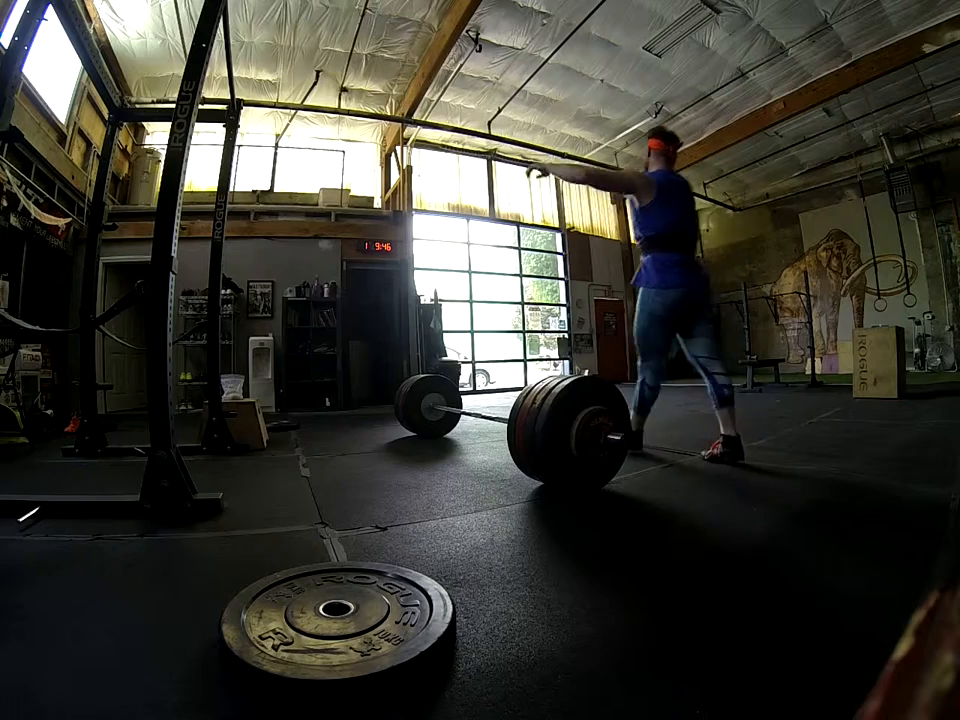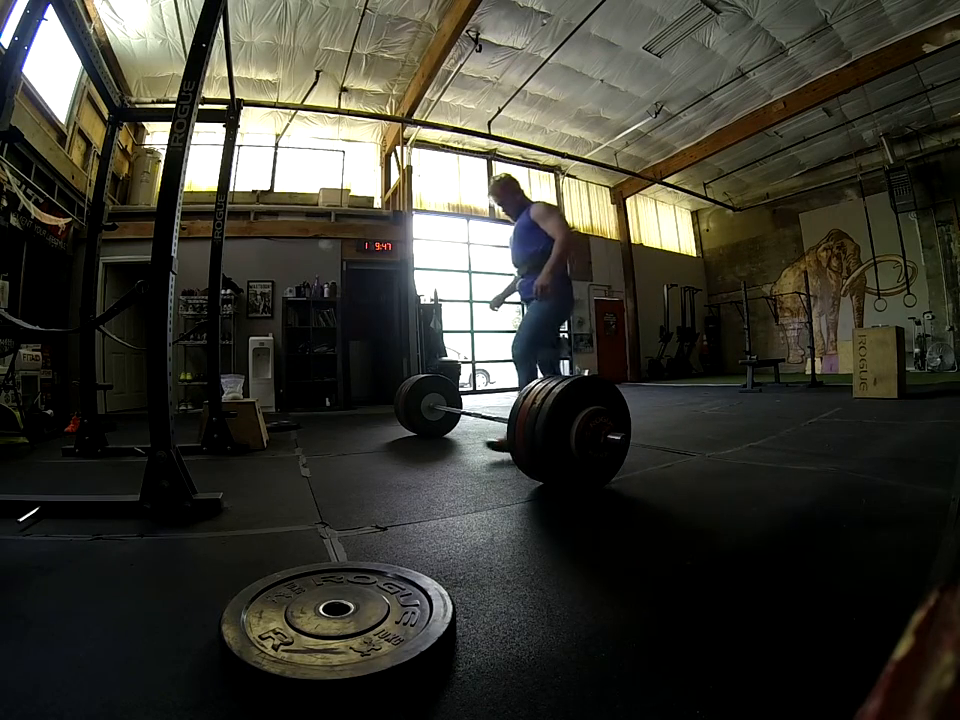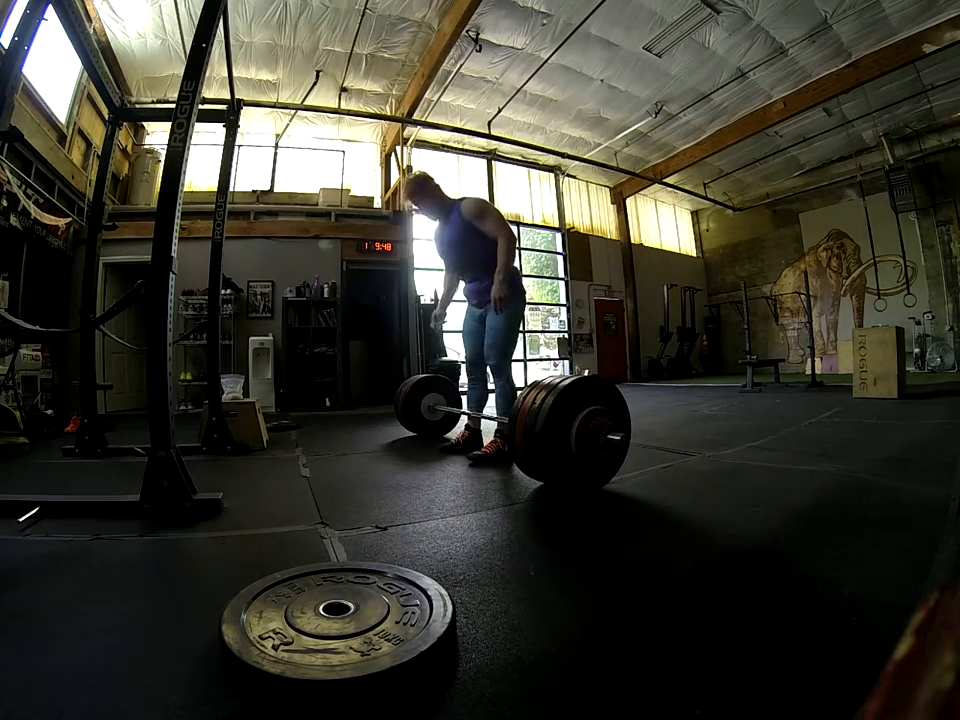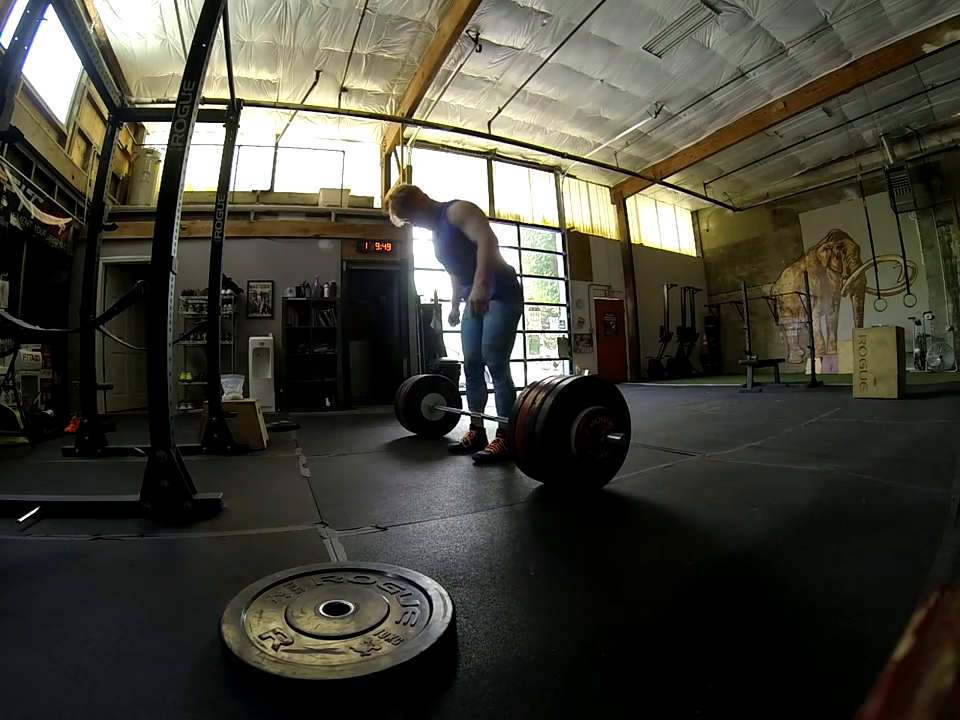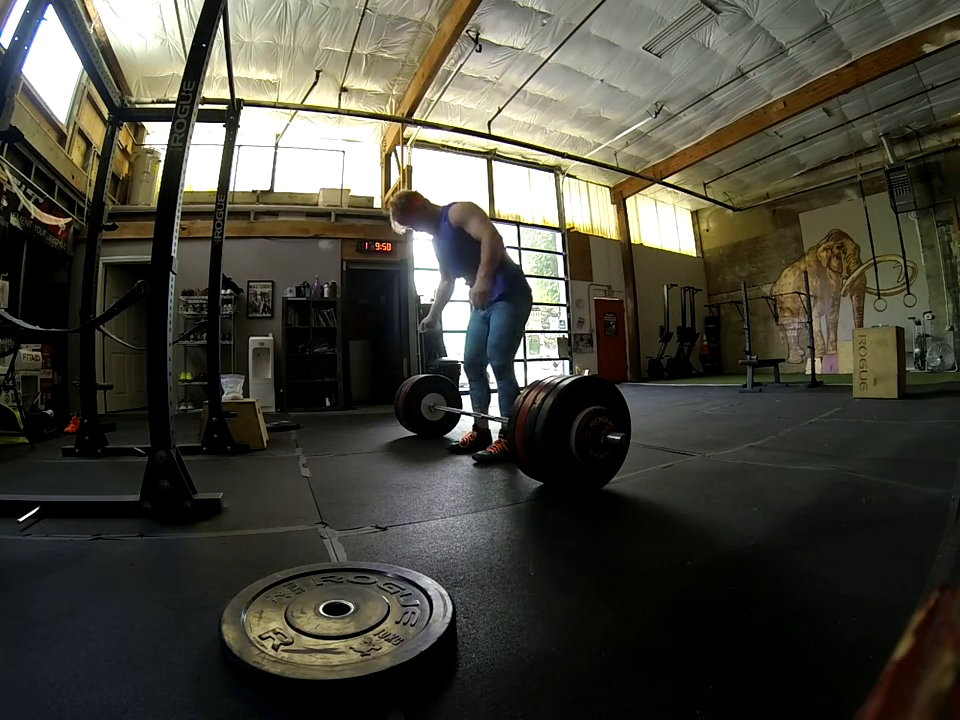
dt=1s
person 1, frame 1
left shoulder: (644, 183)
right shoulder: (682, 188)
left elbow: (585, 175)
left wrist: (545, 165)
left hip: (661, 282)
right hip: (693, 281)
left knee: (651, 363)
right knee: (707, 359)
left ankle: (633, 434)
right ankle: (730, 437)
person 1, frame 2
left shoulder: (539, 210)
right shoulder: (520, 225)
left elbow: (564, 237)
left wrist: (547, 271)
right wrist: (504, 294)
left hip: (549, 293)
right hip: (535, 295)
left knee: (522, 353)
right knee: (548, 364)
person 1, frame 3
left shoulder: (471, 208)
right shoulder: (441, 232)
left elbow: (507, 237)
left wrist: (500, 281)
right wrist: (442, 306)
left hip: (503, 295)
right hip: (476, 301)
left knee: (497, 364)
right knee: (474, 366)
left ankle: (504, 439)
right ankle: (472, 432)
person 1, frame 4
left shoulder: (458, 211)
right shoulder: (436, 234)
left elbow: (487, 241)
left wrist: (481, 286)
right wrist: (455, 305)
left hip: (500, 296)
right hip: (475, 301)
left knee: (496, 365)
right knee: (472, 366)
left ankle: (506, 437)
right ankle: (477, 431)
person 1, frame 5
left shoulder: (459, 212)
right shoulder: (438, 240)
left elbow: (492, 237)
right elbow: (447, 280)
left wrist: (482, 279)
right wrist: (433, 315)
left hip: (508, 295)
right hip: (482, 302)
left knee: (499, 363)
right knee: (473, 364)
left ankle: (508, 439)
right ankle: (481, 432)
